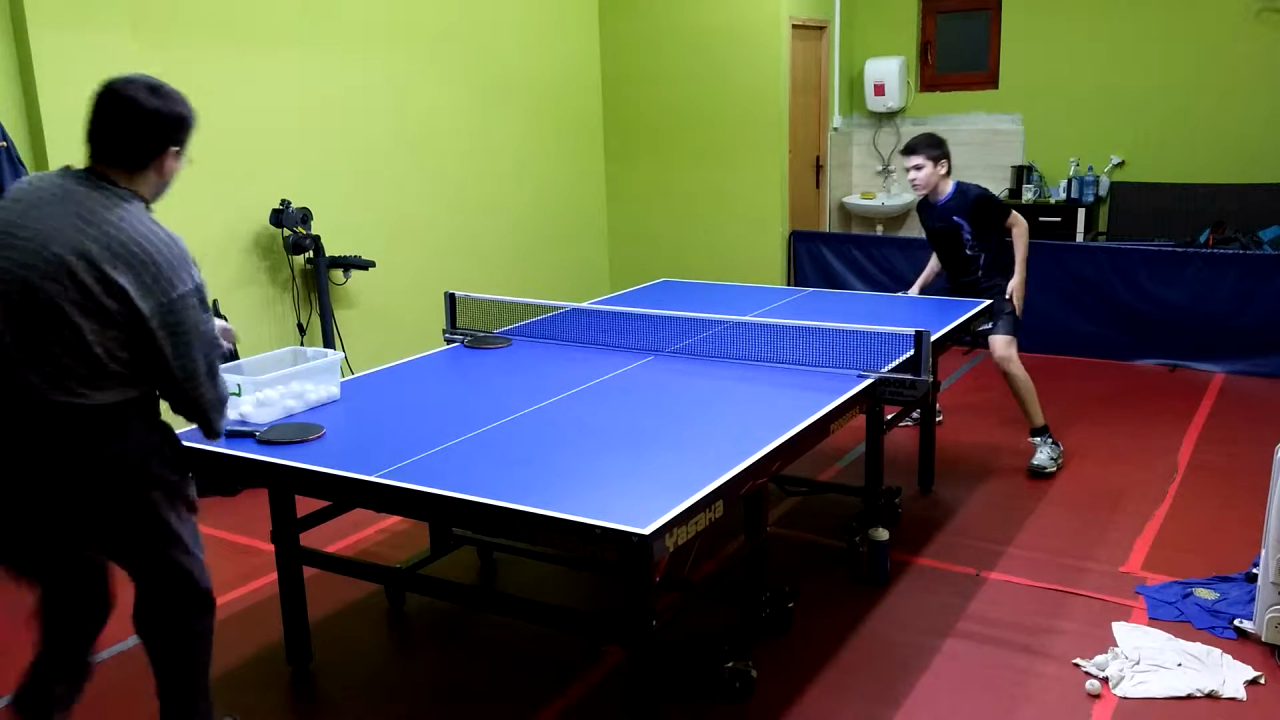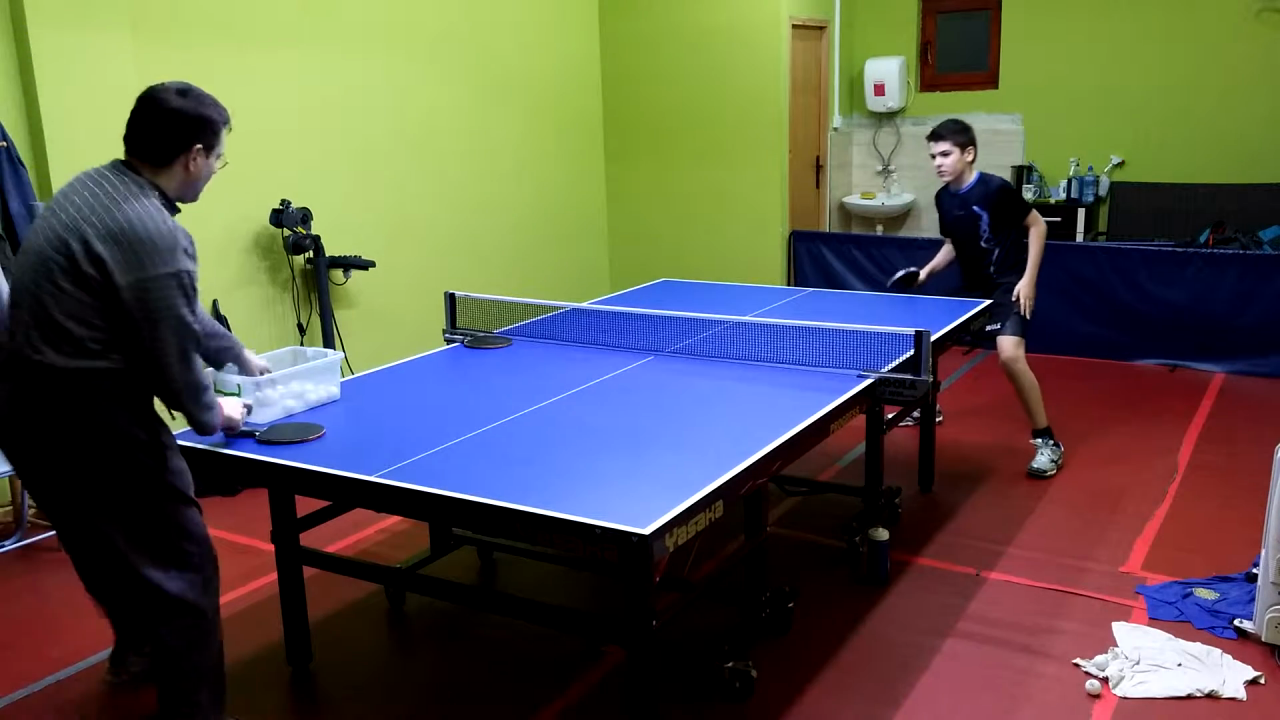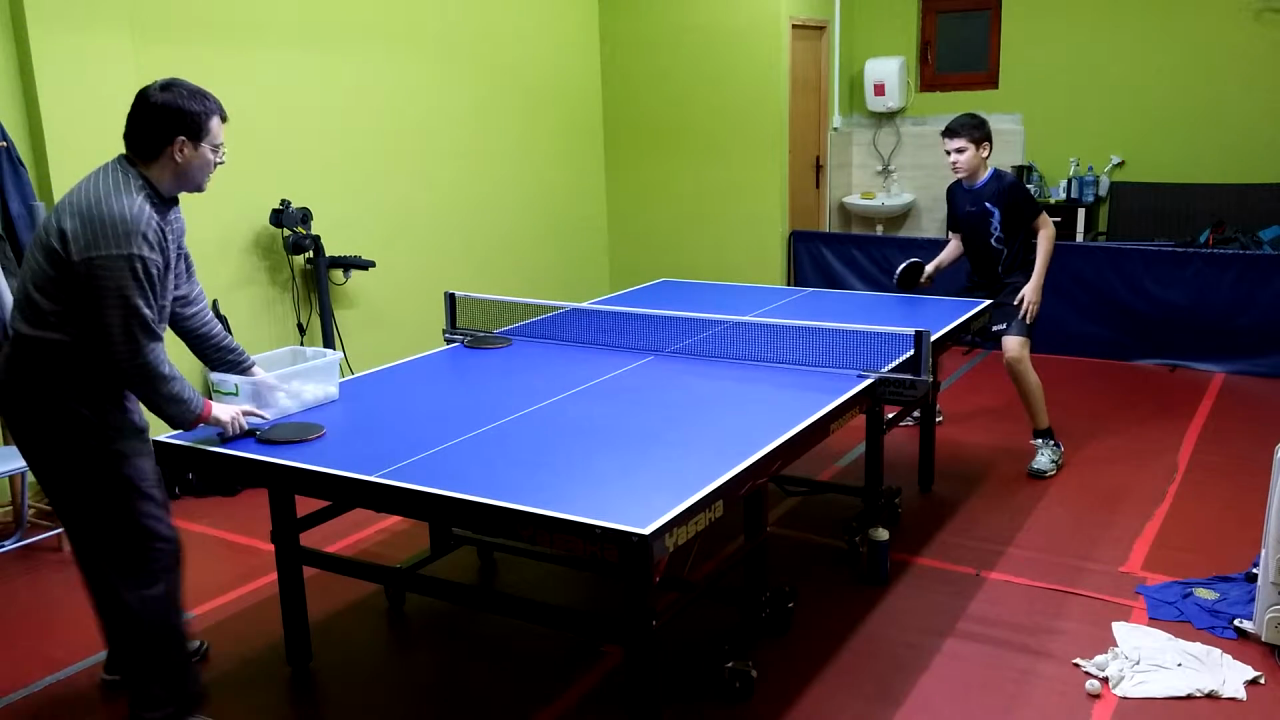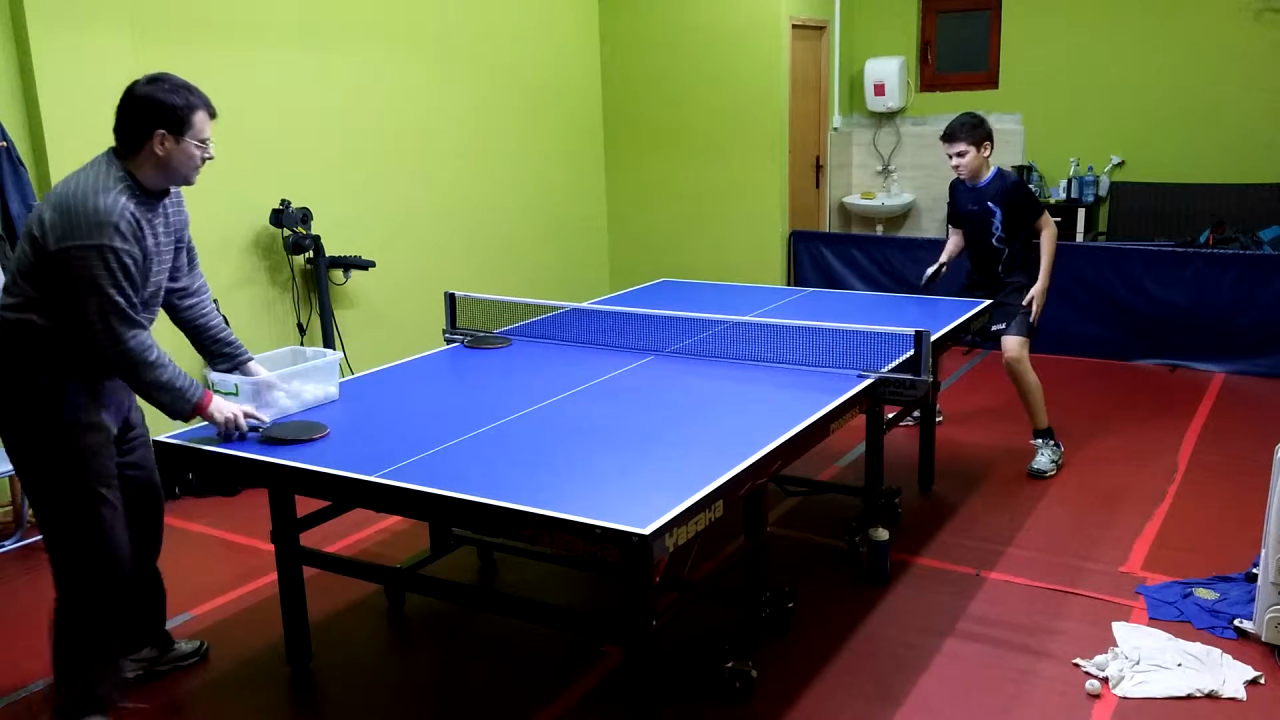
dt=0.2s
person 1, frame 1
right shoulder: (154, 252)
right elbow: (192, 372)
left wrist: (198, 327)
right wrist: (214, 418)
right hip: (110, 453)
left knee: (73, 601)
right knee: (177, 592)
person 1, frame 2
left shoulder: (88, 188)
right shoulder: (154, 237)
right elbow: (172, 363)
left wrist: (233, 351)
right wrist: (214, 416)
right hip: (91, 417)
left knee: (116, 548)
right knee: (178, 573)
left ankle: (136, 651)
person 1, frame 3
left shoulder: (146, 199)
right shoulder: (124, 223)
left elbow: (184, 299)
right elbow: (135, 352)
left wrist: (244, 366)
right wrist: (200, 412)
left hip: (77, 386)
right hip: (63, 395)
left knee: (123, 532)
right knee: (145, 547)
left ankle: (136, 653)
person 1, frame 4
left shoulder: (161, 198)
right shoulder: (100, 213)
left elbow: (185, 290)
right elbow: (122, 341)
left wrist: (242, 363)
right wrist: (201, 403)
left hip: (99, 373)
left knee: (140, 509)
right knee: (95, 543)
left ankle: (136, 643)
person 2, frame 1
left shoulder: (974, 197)
right shoulder: (925, 209)
left elbow: (1018, 224)
left wrist: (1019, 277)
right wrist: (918, 287)
left hip: (996, 286)
right hip: (959, 288)
left knee: (1004, 356)
left ankle: (1045, 440)
person 2, frame 2
left shoulder: (996, 189)
right shoulder: (943, 198)
left elbow: (1037, 225)
left wrist: (1029, 279)
right wrist: (926, 271)
left hip: (1007, 284)
right hip: (970, 286)
left knee: (1010, 356)
left ankle: (1047, 442)
person 2, frame 3
left shoulder: (1008, 186)
right shoulder: (954, 192)
left elbow: (1046, 229)
left wrist: (1036, 282)
right wrist: (933, 266)
left hip: (1014, 285)
right hip: (977, 285)
left knee: (1015, 356)
left ankle: (1048, 442)
person 2, frame 4
left shoulder: (1011, 186)
right shoulder: (957, 189)
left elbow: (1048, 229)
left wrist: (1042, 283)
right wrist: (944, 260)
left hip: (1015, 284)
right hip: (977, 283)
left knee: (1013, 356)
left ankle: (1047, 442)
